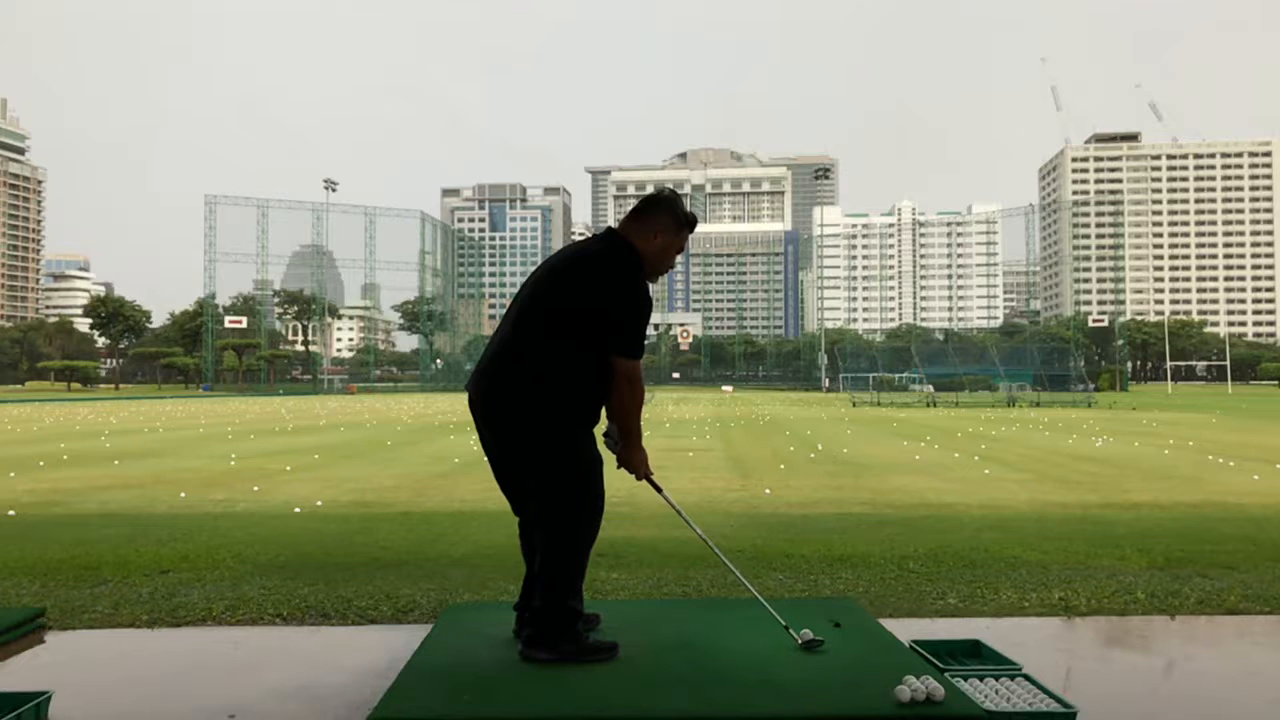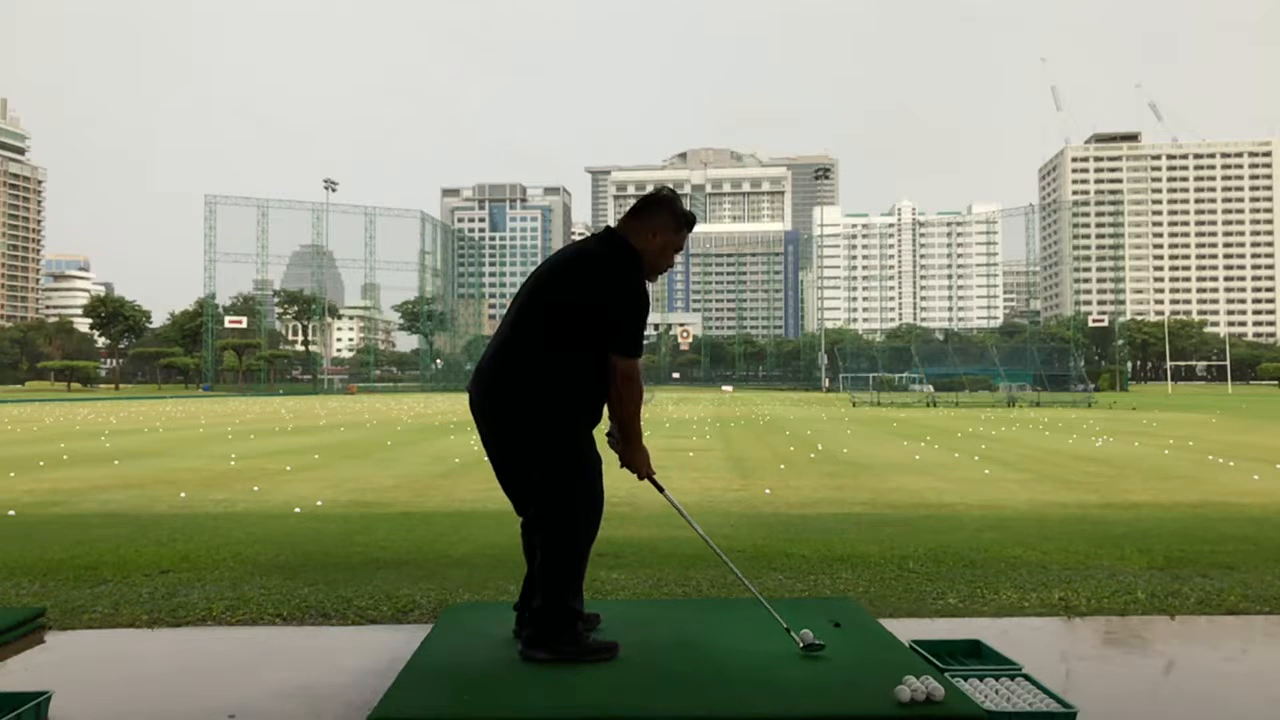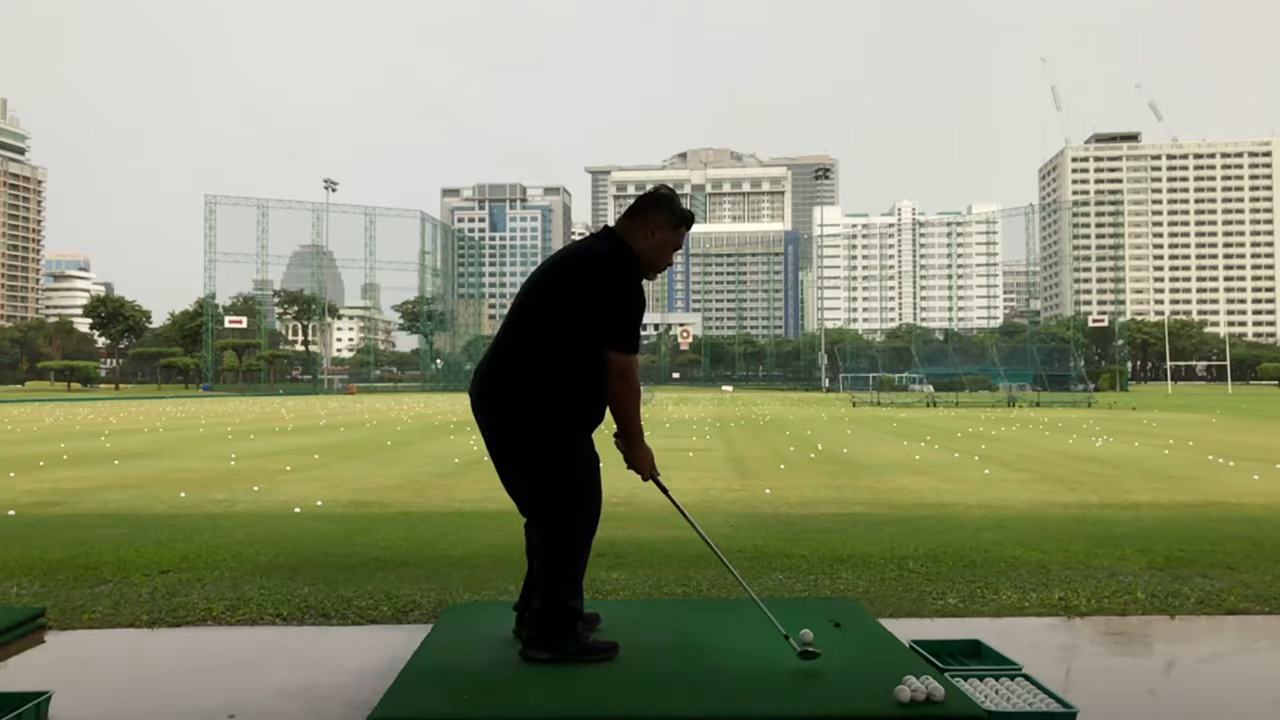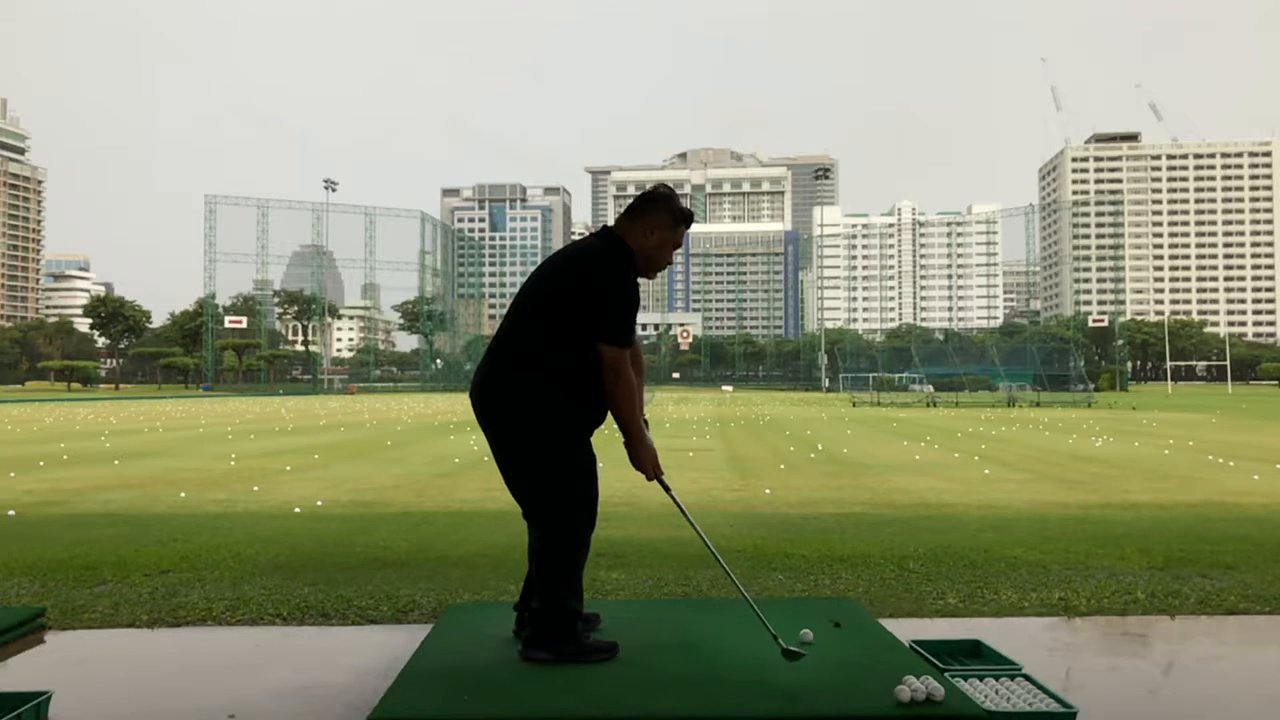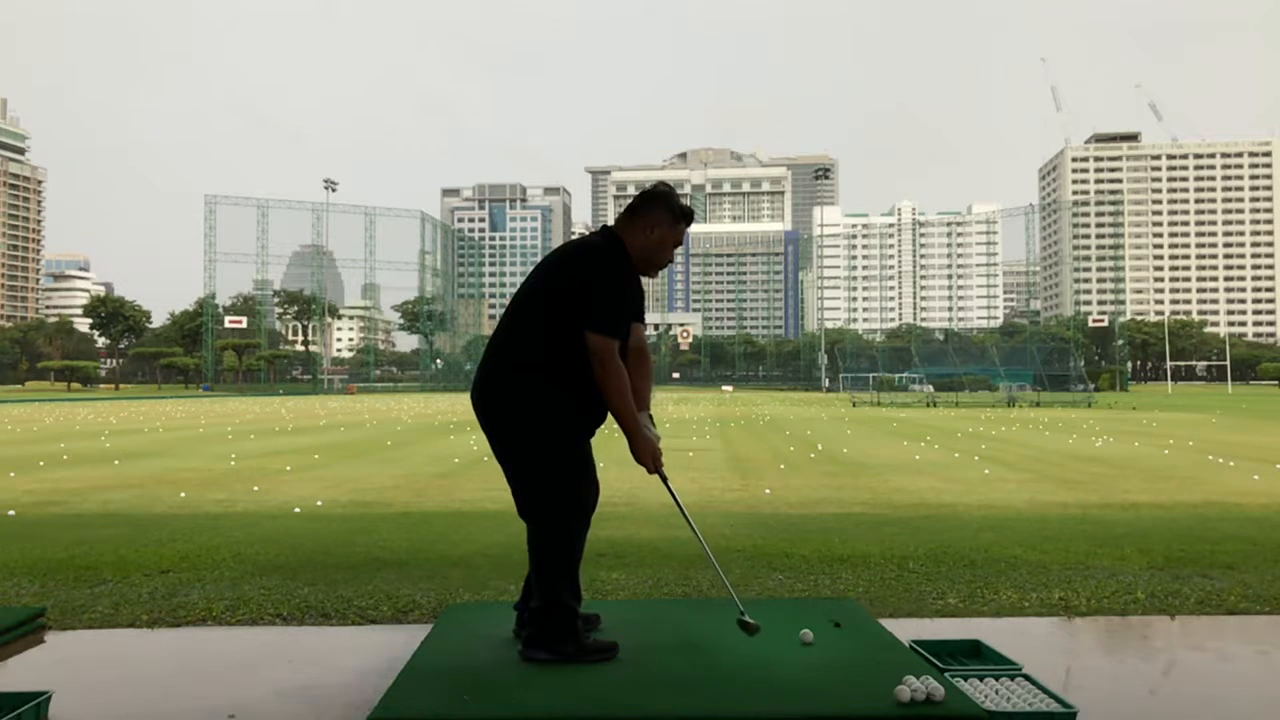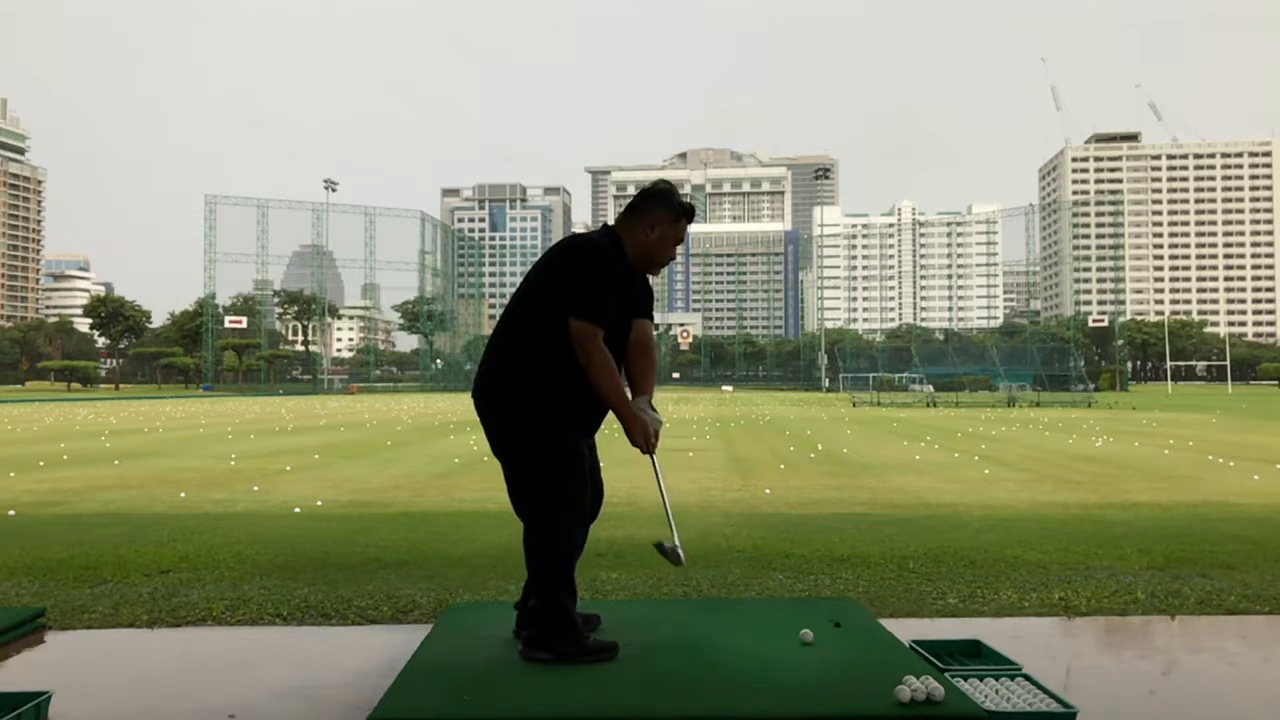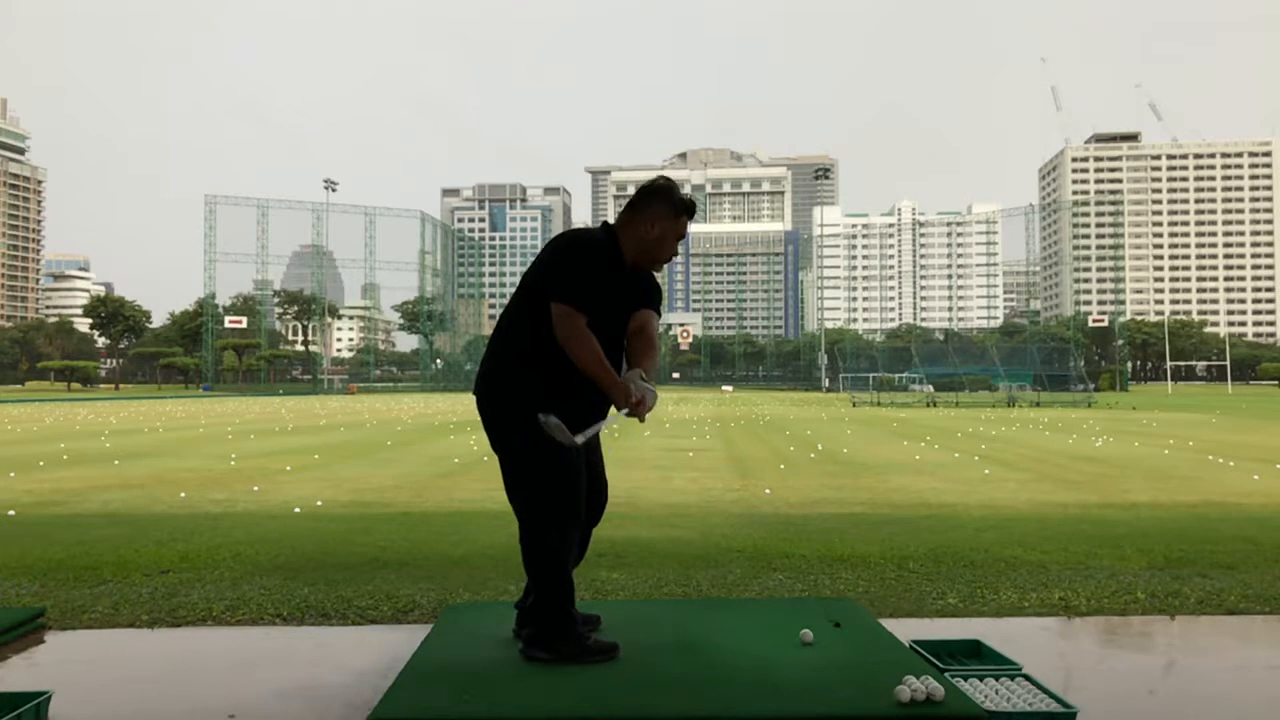
dt=0.7s
person 1, frame 1
left shoulder: (587, 256)
right shoulder: (625, 280)
right elbow: (626, 375)
left wrist: (616, 428)
right wrist: (632, 443)
left hip: (499, 396)
right hip: (535, 407)
left knee: (546, 510)
right knee: (574, 510)
left ankle: (538, 613)
right ankle: (551, 631)
person 1, frame 2
left shoulder: (587, 256)
right shoulder: (622, 279)
right elbow: (624, 375)
left wrist: (617, 429)
right wrist: (632, 443)
left hip: (501, 396)
right hip: (535, 406)
left knee: (549, 509)
right knee: (573, 510)
left ankle: (539, 612)
right ankle: (551, 631)
person 1, frame 3
left shoulder: (592, 257)
right shoulder: (618, 276)
left elbow: (608, 361)
right elbow: (621, 373)
left wrist: (625, 431)
right wrist: (635, 443)
left hip: (507, 397)
right hip: (532, 405)
left knee: (552, 509)
right knee: (572, 510)
left ankle: (540, 613)
right ankle: (552, 632)
person 1, frame 4
left shoulder: (598, 259)
right shoulder: (611, 272)
left elbow: (629, 356)
right elbow: (615, 369)
left wrist: (638, 424)
right wrist: (637, 440)
left hip: (518, 397)
right hip: (529, 403)
left knee: (557, 507)
right knee: (568, 510)
left ankle: (539, 611)
right ankle: (552, 632)
person 1, frame 5
left shoulder: (620, 271)
right shoulder: (599, 265)
left elbow: (635, 350)
right elbow: (604, 360)
left wrist: (644, 419)
right wrist: (635, 434)
left hip: (546, 402)
right hip: (521, 401)
left knee: (574, 499)
right knee: (561, 508)
left ankle: (540, 610)
right ankle: (551, 632)
person 1, frame 6
left shoulder: (633, 279)
right shoulder: (590, 258)
left elbow: (640, 342)
right elbow: (589, 345)
left wrist: (644, 403)
right wrist: (628, 416)
left hip: (558, 404)
right hip: (521, 400)
left knee: (580, 500)
right knee: (557, 507)
left ankle: (541, 609)
right ankle: (550, 631)
person 1, frame 7
left shoulder: (642, 282)
right shoulder: (580, 251)
left elbow: (644, 333)
right elbow: (569, 328)
left wrist: (638, 378)
right wrist: (616, 388)
left hip: (570, 404)
right hip: (521, 399)
left knee: (585, 502)
right knee: (554, 508)
left ankle: (541, 609)
right ankle: (550, 631)
